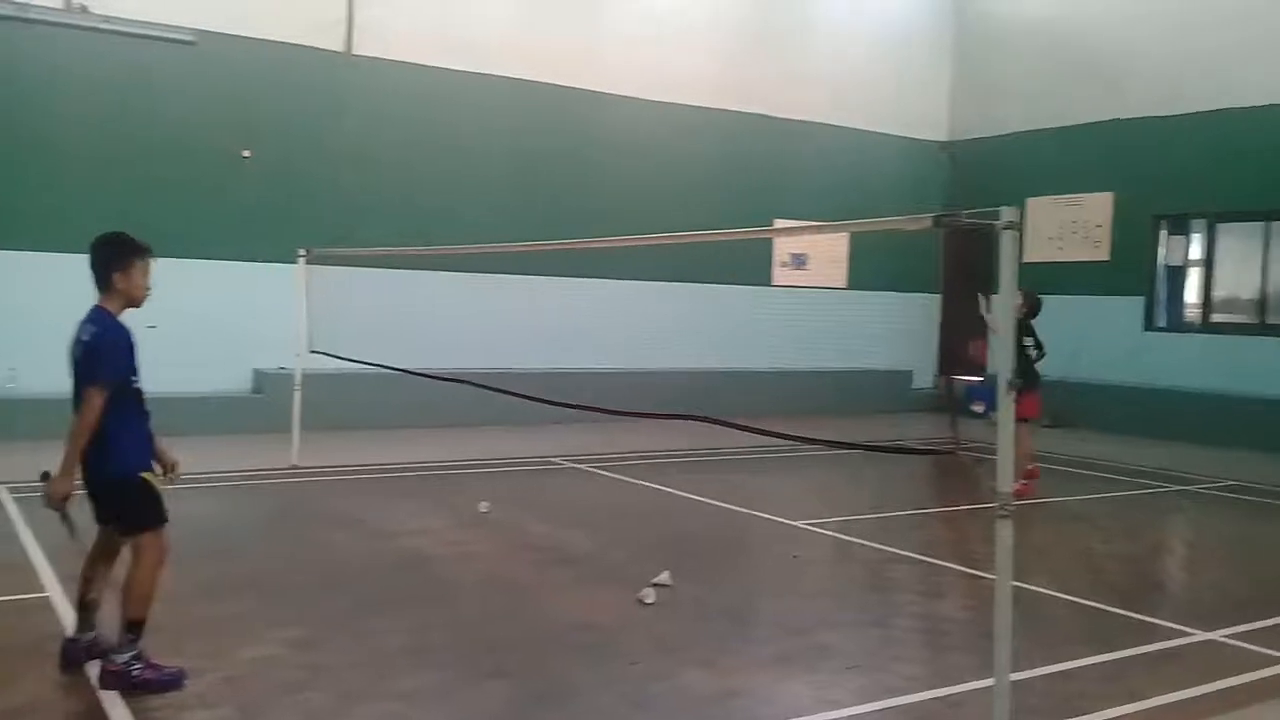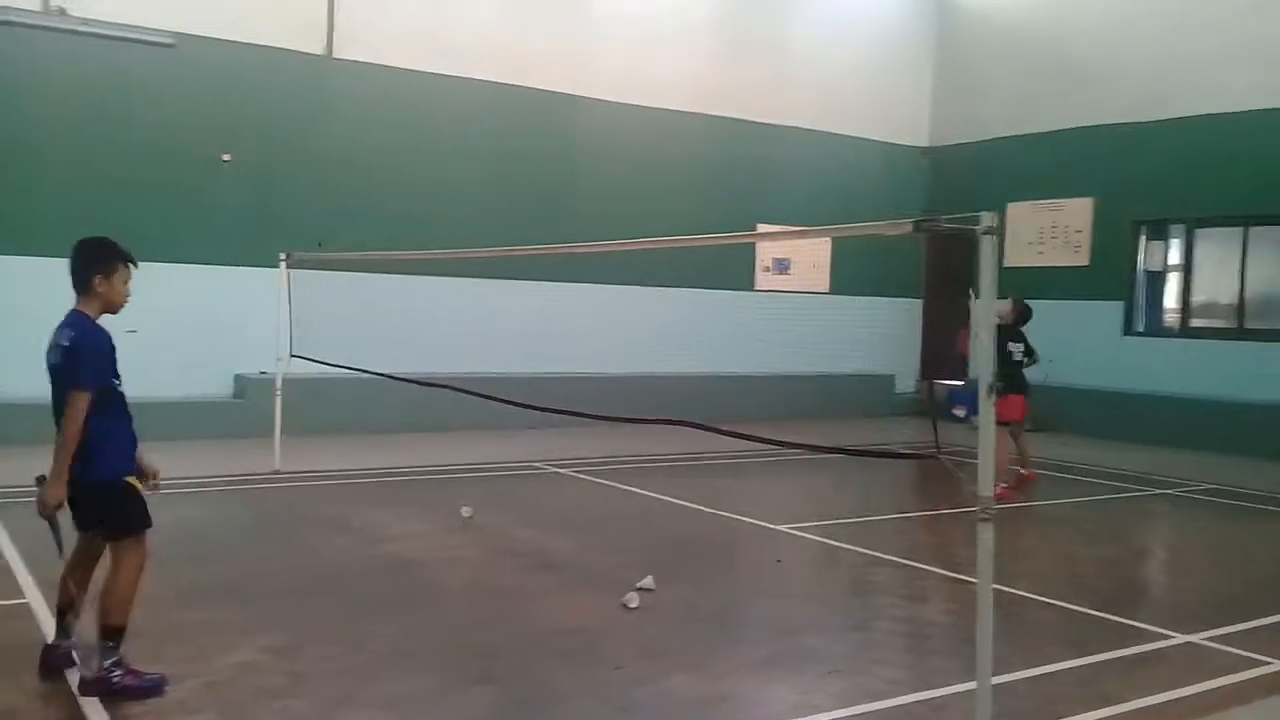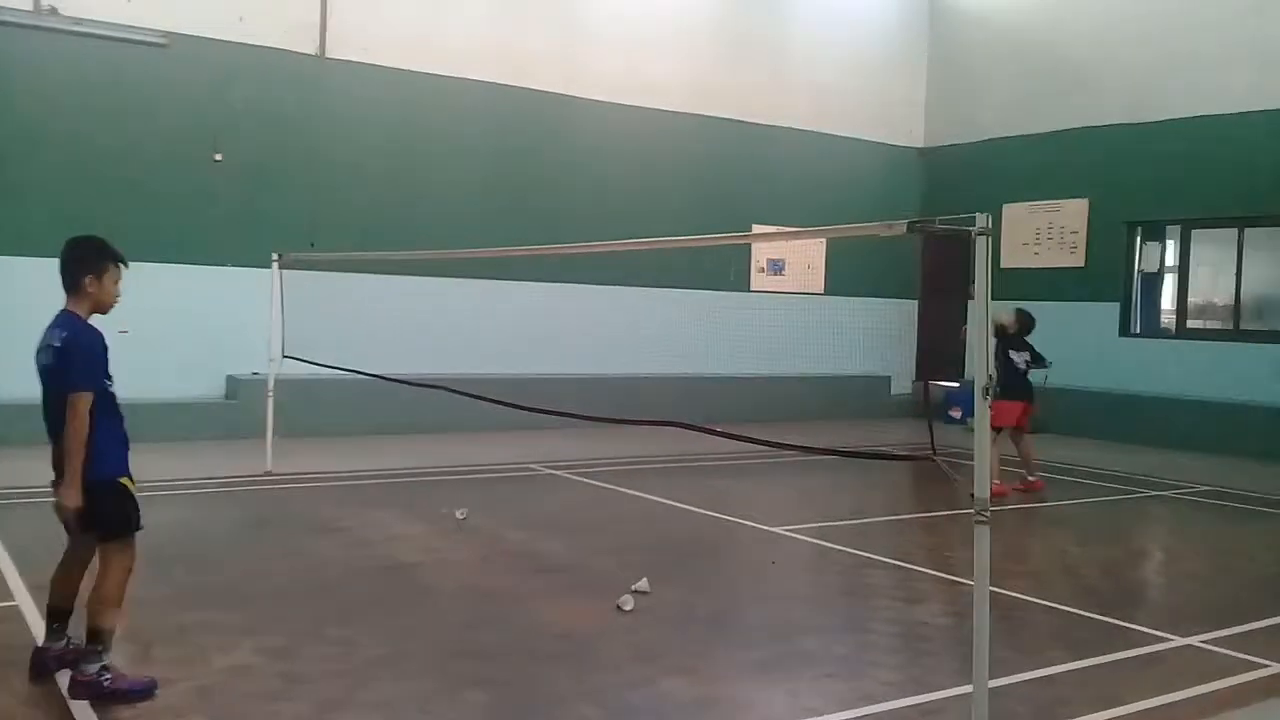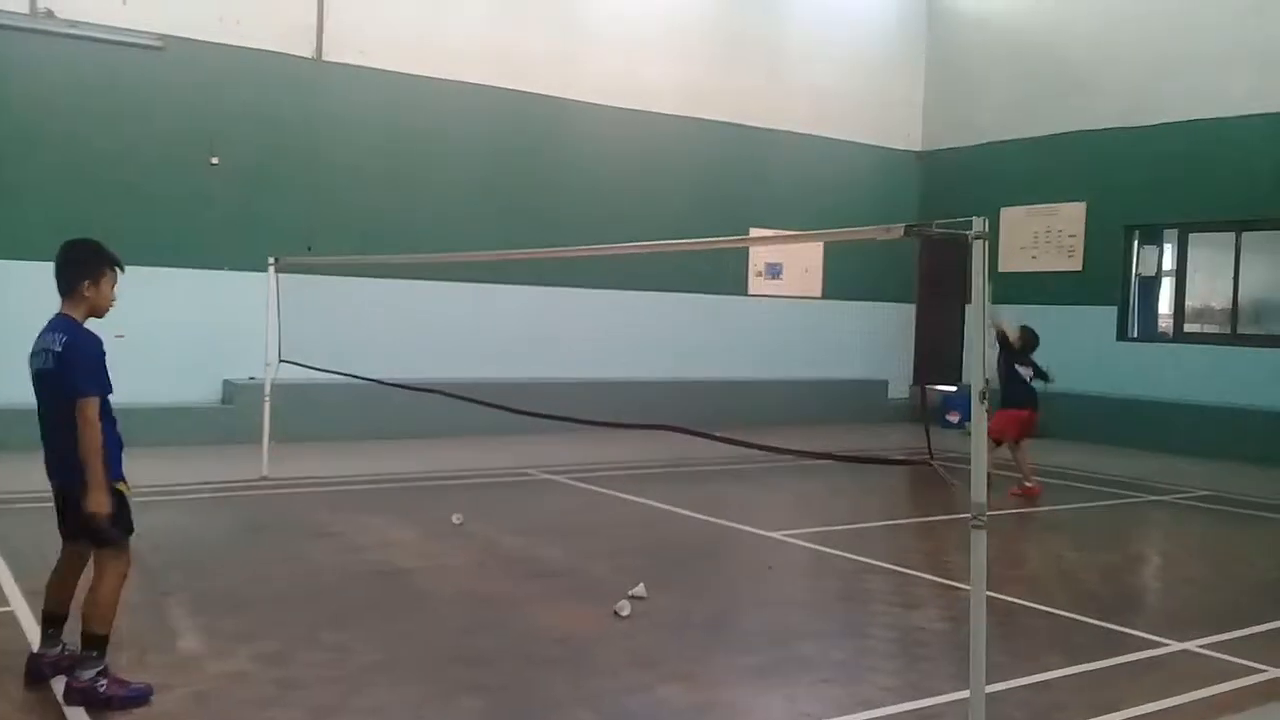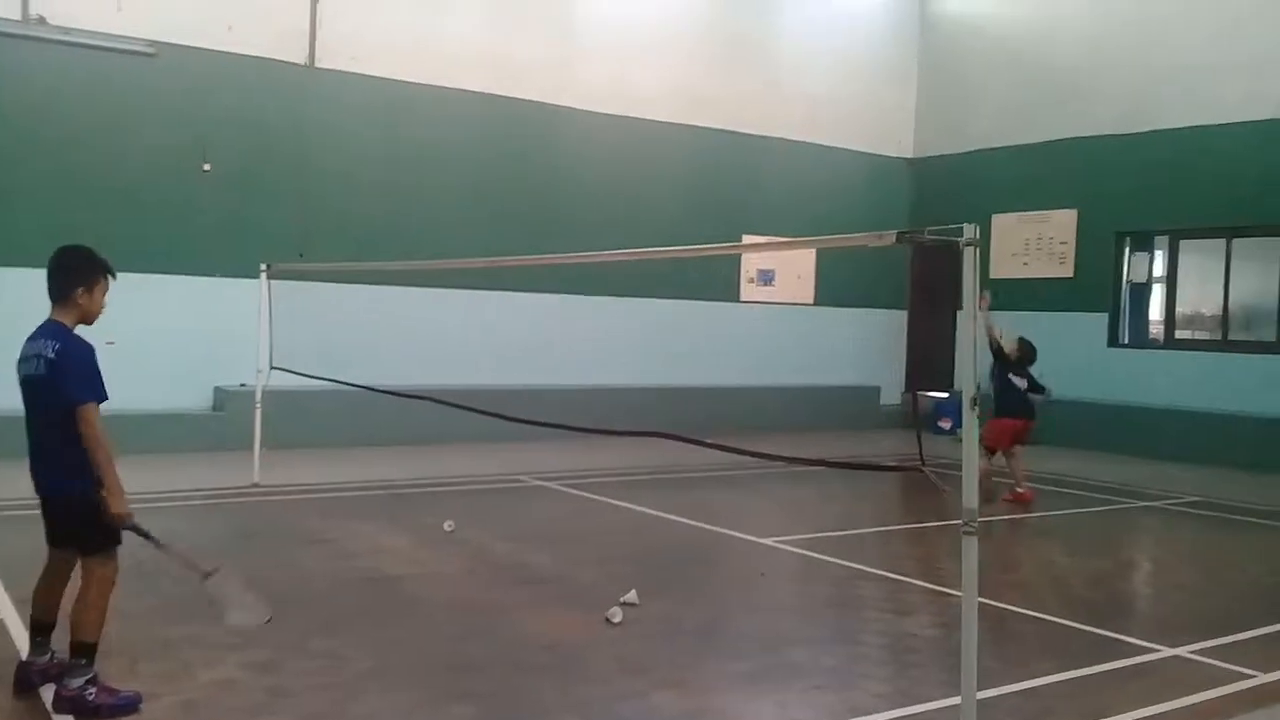
dt=0.1s
person 1, frame 1
left shoulder: (94, 327)
right shoulder: (112, 333)
right elbow: (91, 406)
left wrist: (157, 450)
right wrist: (67, 470)
left hip: (109, 462)
right hip: (123, 465)
left knee: (110, 541)
right knee: (151, 550)
left ankle: (82, 638)
right ankle: (124, 660)
person 1, frame 2
left shoulder: (68, 332)
right shoulder: (92, 337)
right elbow: (76, 411)
left wrist: (135, 459)
right wrist: (57, 478)
left hip: (92, 467)
right hip: (106, 470)
left knee: (90, 548)
right knee: (131, 556)
left ankle: (61, 645)
right ankle: (105, 667)
person 1, frame 3
left shoulder: (54, 333)
right shoulder: (85, 338)
right elbow: (79, 413)
right wrist: (71, 482)
left hip: (77, 471)
right hip: (99, 473)
left knee: (81, 549)
right knee: (119, 558)
left ankle: (52, 646)
right ankle: (92, 670)
person 1, frame 4
left shoulder: (48, 338)
right shoulder: (83, 343)
right elbow: (88, 419)
right wrist: (98, 486)
left hip: (68, 473)
right hip: (92, 477)
left knee: (74, 555)
right knee: (113, 564)
left ankle: (48, 653)
right ankle: (87, 676)
person 1, frame 5
left shoulder: (35, 344)
right shoulder: (74, 350)
right elbow: (88, 425)
right wrist: (113, 490)
left hip: (51, 480)
right hip: (79, 484)
left knee: (61, 563)
right knee: (101, 572)
left ankle: (37, 660)
person 2, frame 1
left shoulder: (1020, 326)
right shoulder: (1028, 328)
right elbow: (1042, 351)
left hip: (1023, 385)
right hip: (1028, 383)
left knee: (1021, 431)
right knee: (1024, 430)
left ankle: (1023, 482)
right ankle: (1029, 467)
person 2, frame 2
left shoulder: (1004, 331)
right shoulder: (1018, 335)
right elbow: (1034, 358)
left hip: (1008, 390)
right hip: (1017, 388)
left knee: (1001, 435)
right knee: (1016, 432)
left ankle: (1003, 486)
right ankle: (1026, 471)
person 2, frame 3
left shoulder: (1005, 338)
right shoulder: (1026, 346)
left elbow: (995, 322)
right elbow: (1044, 363)
left hip: (1008, 398)
right hip: (1025, 398)
left knee: (990, 437)
right knee: (1020, 437)
left ankle: (996, 484)
right ankle: (1032, 478)
person 2, frame 4
left shoulder: (1008, 350)
right shoulder: (1029, 363)
left elbow: (999, 328)
right elbow: (1048, 379)
left hip: (1012, 409)
right hip: (1030, 409)
right knee: (1016, 444)
right ankle: (1029, 485)
person 2, frame 5
left shoulder: (1004, 363)
right shoulder: (1026, 376)
left elbow: (993, 337)
right elbow: (1045, 393)
left wrist: (984, 310)
left hip: (1006, 419)
right hip: (1026, 419)
left knee: (983, 453)
right knee: (1010, 451)
left ankle: (986, 487)
right ankle: (1021, 490)
